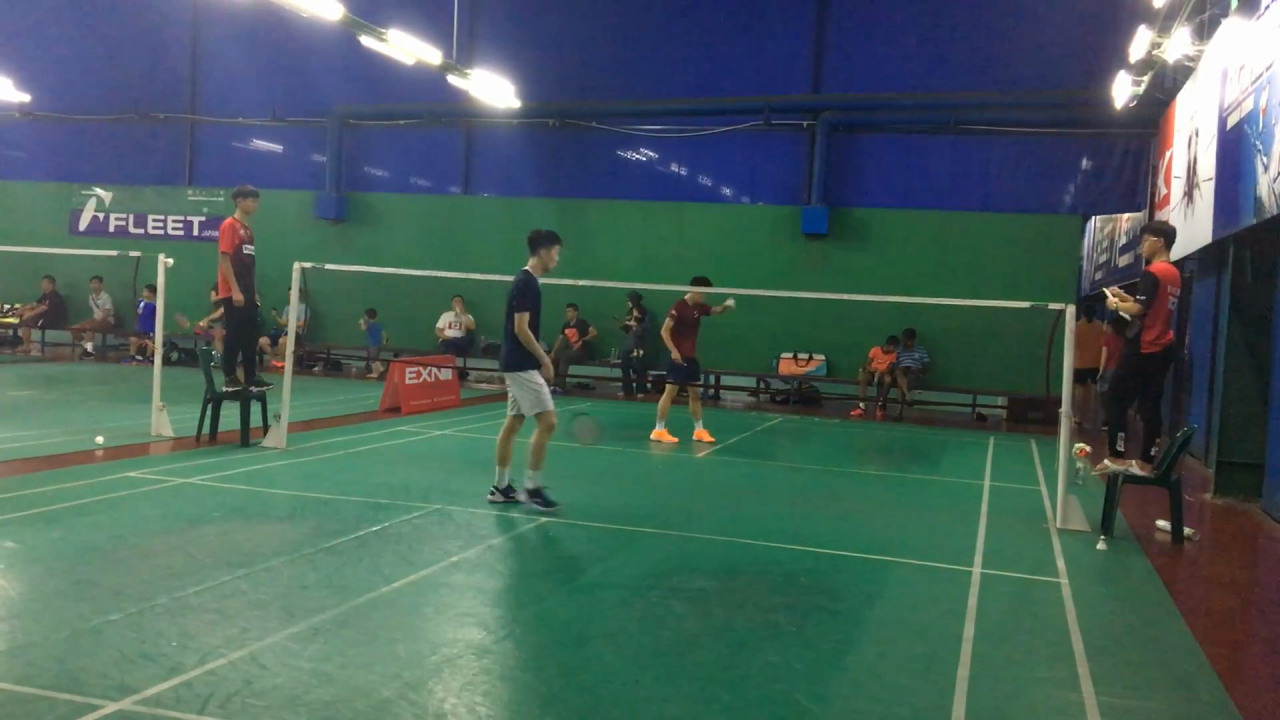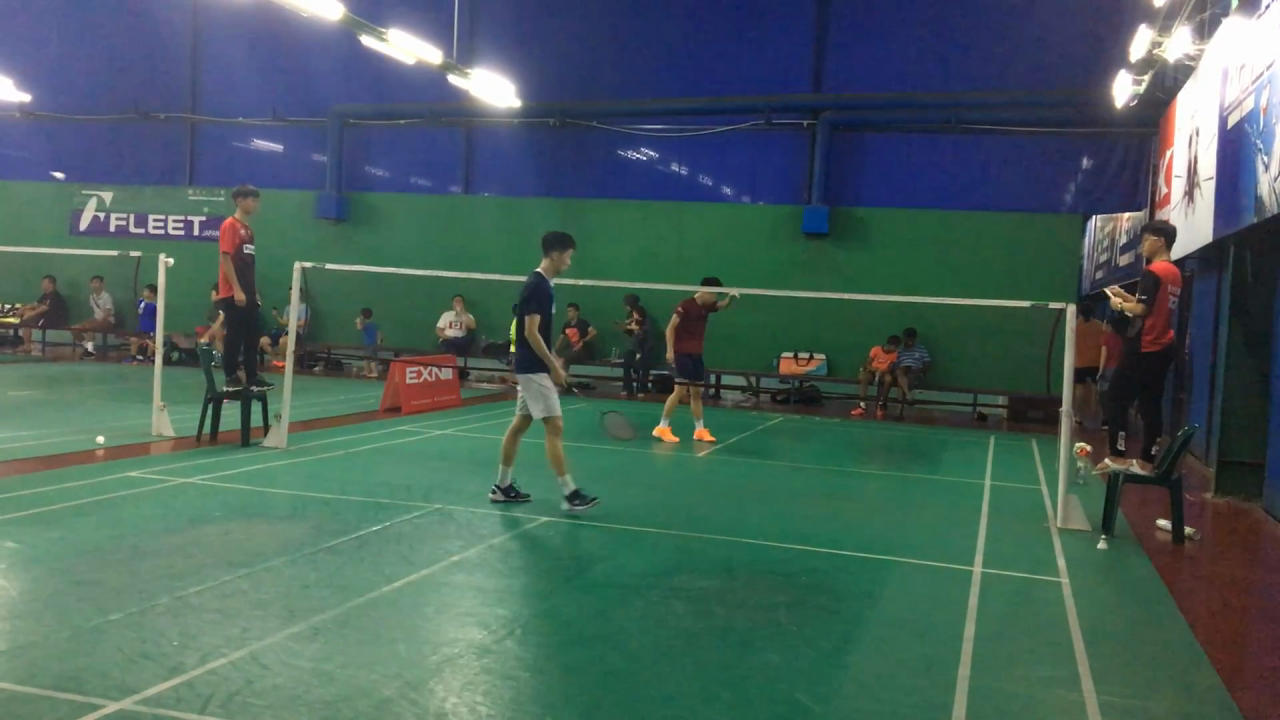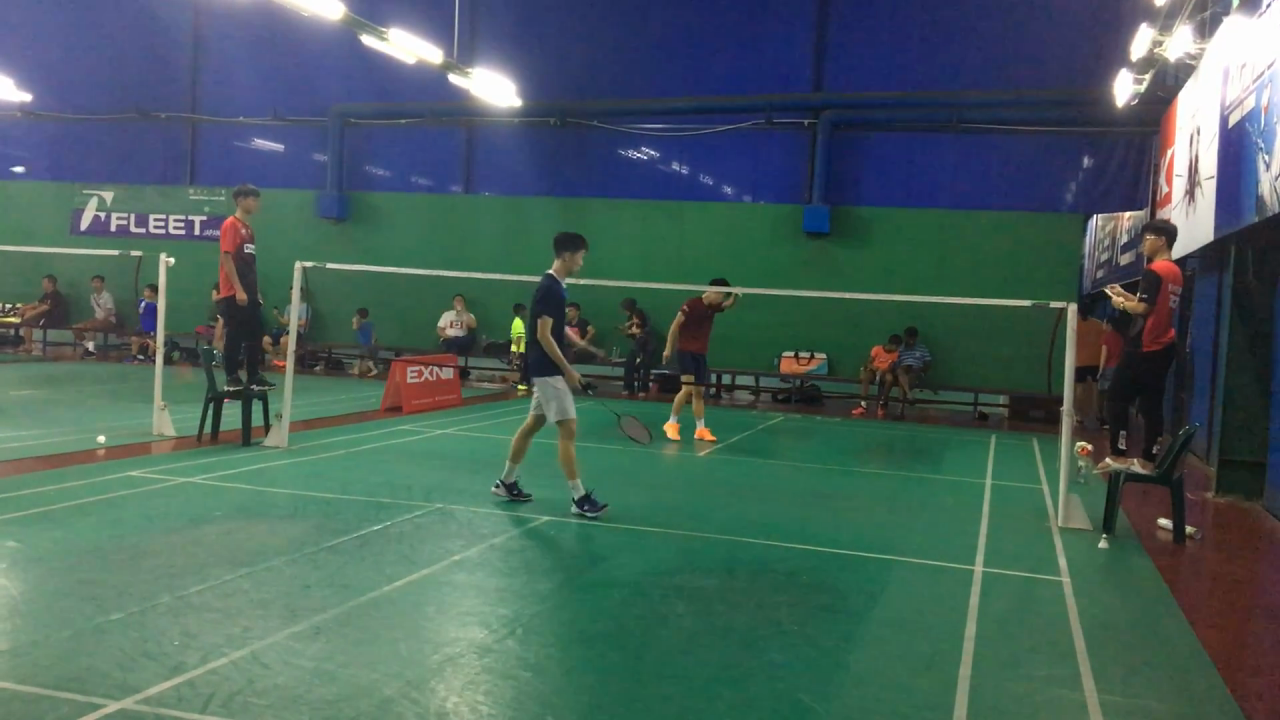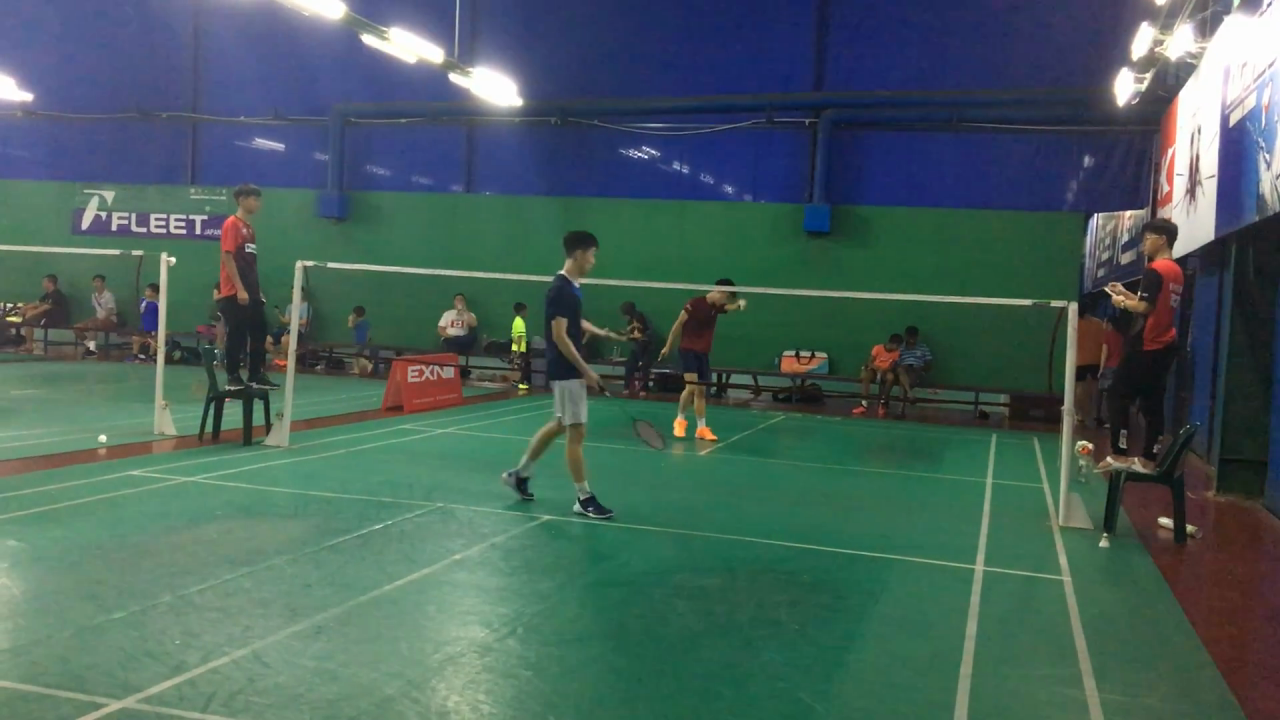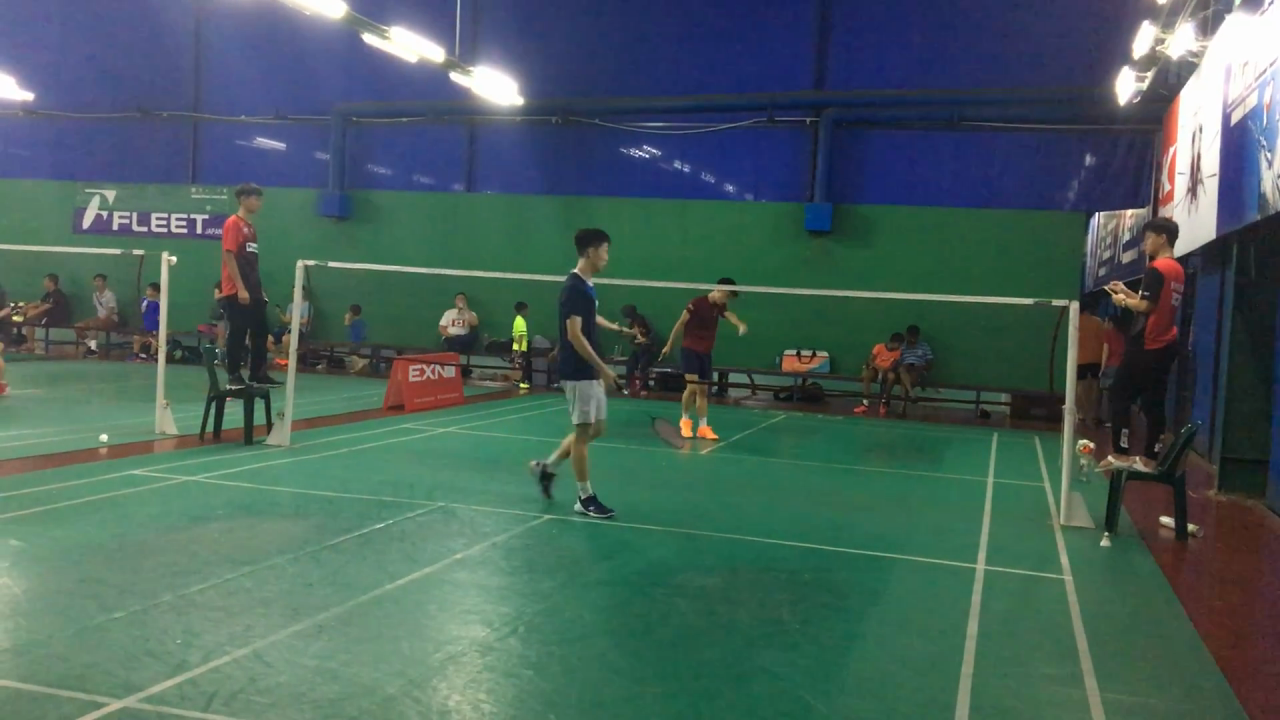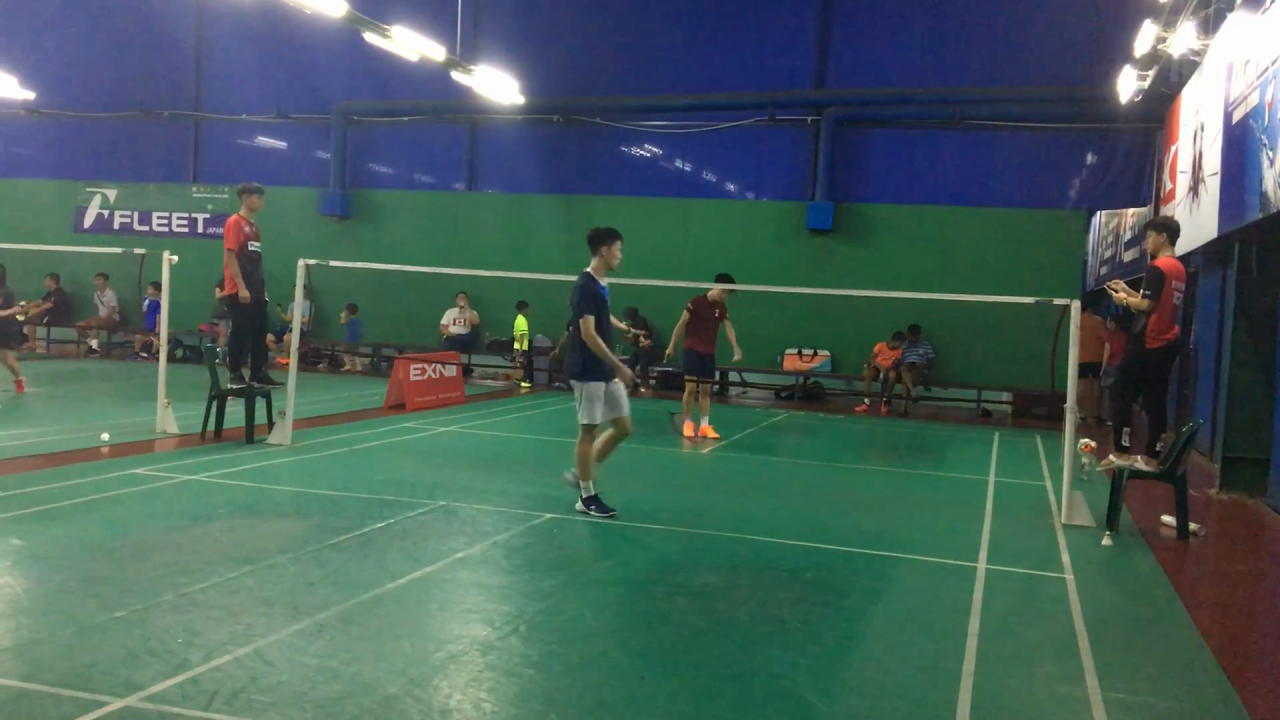
dt=0.1s
person 1, frame 1
left shoulder: (525, 280)
right shoulder: (527, 283)
right elbow: (521, 330)
left wrist: (540, 359)
right wrist: (545, 361)
left hip: (518, 363)
right hip: (522, 364)
left knee: (513, 422)
right knee: (547, 422)
left ankle: (500, 486)
right ankle: (533, 487)
person 1, frame 2
left shoulder: (542, 284)
right shoulder: (537, 286)
right elbow: (531, 332)
left wrist: (551, 365)
right wrist: (554, 366)
left hip: (532, 367)
right hip: (534, 368)
left knee: (521, 424)
right knee: (554, 427)
left ankle: (502, 486)
right ankle: (570, 493)
person 1, frame 3
left shoulder: (555, 285)
right shoulder: (549, 288)
right elbow: (543, 335)
right wrist: (568, 370)
left hip: (547, 369)
right hip: (549, 370)
left knee: (533, 424)
right knee: (568, 430)
left ankle: (506, 482)
right ankle: (579, 497)
person 1, frame 4
left shoulder: (572, 285)
right shoulder: (561, 288)
right elbow: (559, 336)
left wrist: (601, 333)
right wrist: (586, 370)
left hip: (571, 371)
right hip: (566, 372)
left knee: (558, 426)
right knee: (576, 433)
left ankle: (518, 473)
right ankle: (584, 498)
person 1, frame 5
left shoulder: (585, 285)
right shoulder: (575, 287)
right elbow: (574, 335)
left wrist: (617, 328)
right wrist: (603, 368)
left hip: (586, 371)
right hip: (578, 371)
left knee: (592, 429)
right knee: (584, 432)
left ankle: (547, 467)
right ankle: (585, 497)
person 1, frame 6
left shoulder: (602, 283)
right shoulder: (585, 286)
right elbow: (588, 334)
left wrist: (625, 328)
right wrist: (619, 366)
left hip: (607, 371)
right hip: (587, 372)
left knee: (623, 428)
right knee: (589, 431)
left ankle: (580, 472)
right ankle: (586, 496)
person 2, frame 1
left shoulder: (1153, 273)
right shoulder: (1173, 274)
left elbow: (1138, 309)
left wrist: (1115, 304)
right wrist: (1123, 296)
left hip: (1143, 350)
right hip: (1161, 350)
left knee: (1116, 399)
right knee: (1150, 406)
left ankle: (1116, 457)
right ankle: (1145, 462)
person 2, frame 2
left shoulder: (1153, 272)
right shoulder: (1174, 273)
left elbow: (1142, 310)
left wrist: (1120, 305)
right wrist: (1124, 295)
left hip: (1143, 349)
right hip: (1162, 349)
left knee: (1117, 398)
right knee: (1151, 405)
left ankle: (1118, 456)
right ankle: (1146, 461)
person 2, frame 3
left shoulder: (1154, 271)
right shoulder: (1175, 272)
left elbow: (1143, 308)
left wrist: (1122, 304)
right wrist: (1125, 294)
left hip: (1144, 348)
right hip: (1163, 348)
left knee: (1117, 397)
right knee: (1152, 404)
left ankle: (1118, 456)
right ankle: (1147, 461)
person 2, frame 4
left shoulder: (1155, 270)
right shoulder: (1176, 271)
left elbow: (1145, 307)
left wrist: (1122, 303)
right wrist: (1125, 293)
left hip: (1146, 347)
right hip: (1164, 347)
left knee: (1118, 396)
right knee: (1152, 403)
left ankle: (1119, 455)
right ankle: (1148, 459)
person 2, frame 5
left shoulder: (1156, 268)
right shoulder: (1177, 270)
left elbow: (1146, 306)
left wrist: (1123, 301)
right wrist: (1126, 291)
left hip: (1147, 346)
right hip: (1165, 346)
left knee: (1120, 395)
right knee: (1154, 402)
left ankle: (1121, 454)
right ankle: (1149, 458)
person 2, frame 6
left shoulder: (1158, 267)
right shoulder: (1179, 269)
left elbow: (1148, 305)
left wrist: (1125, 300)
right wrist: (1127, 290)
left hip: (1148, 345)
right hip: (1167, 344)
left knee: (1121, 394)
right knee: (1155, 401)
left ankle: (1122, 452)
right ankle: (1151, 457)
person 3, frame 1
left shoulder: (247, 229)
right shoulder: (229, 226)
right elbow: (224, 259)
left wrist: (253, 292)
right wrist: (235, 290)
left hip: (248, 293)
right hip: (233, 293)
left knee: (251, 336)
right knee: (234, 336)
left ankle: (251, 378)
right ankle: (230, 379)
person 3, frame 2
left shoulder: (247, 228)
right shoulder: (230, 225)
right elbow: (225, 259)
left wrist: (254, 292)
right wrist: (237, 290)
left hip: (248, 293)
right hip: (233, 293)
left knee: (253, 336)
right knee: (235, 336)
left ankle: (252, 378)
right ankle: (231, 379)
person 3, frame 3
left shoulder: (248, 228)
right shoulder: (231, 225)
right elbow: (226, 259)
left wrist: (256, 290)
right wrist: (238, 290)
left hip: (249, 292)
right hip: (234, 292)
left knee: (256, 334)
right knee: (235, 335)
left ankle: (254, 377)
right ankle: (232, 378)
person 3, frame 4
left shoulder: (249, 227)
right shoulder: (231, 224)
right elbow: (227, 258)
left wrist: (257, 290)
right wrist: (240, 289)
left hip: (251, 291)
right hip: (235, 292)
left knee: (260, 331)
right knee: (237, 334)
left ankle: (256, 375)
right ankle: (232, 377)
person 3, frame 5
left shoulder: (251, 227)
right shoulder: (233, 224)
right elbow: (229, 257)
left wrist: (259, 289)
right wrist: (241, 288)
left hip: (253, 290)
right hip: (237, 291)
left knee: (261, 330)
right knee: (238, 333)
left ankle: (258, 373)
right ankle: (233, 377)
person 3, frame 6
left shoulder: (254, 226)
right shoulder: (234, 223)
right elbow: (230, 256)
left wrist: (263, 288)
right wrist: (241, 287)
left hip: (256, 290)
right hip: (239, 290)
left knee: (260, 332)
right knee: (240, 332)
left ankle: (257, 374)
right ankle: (235, 375)
